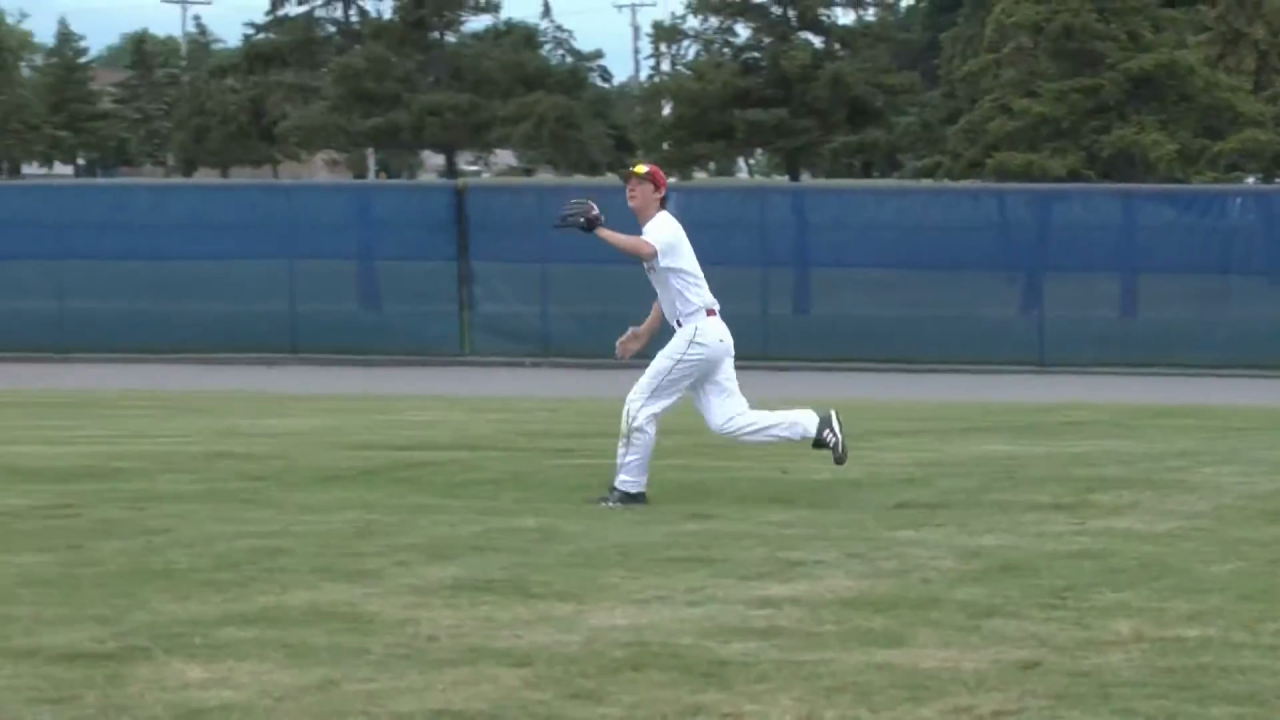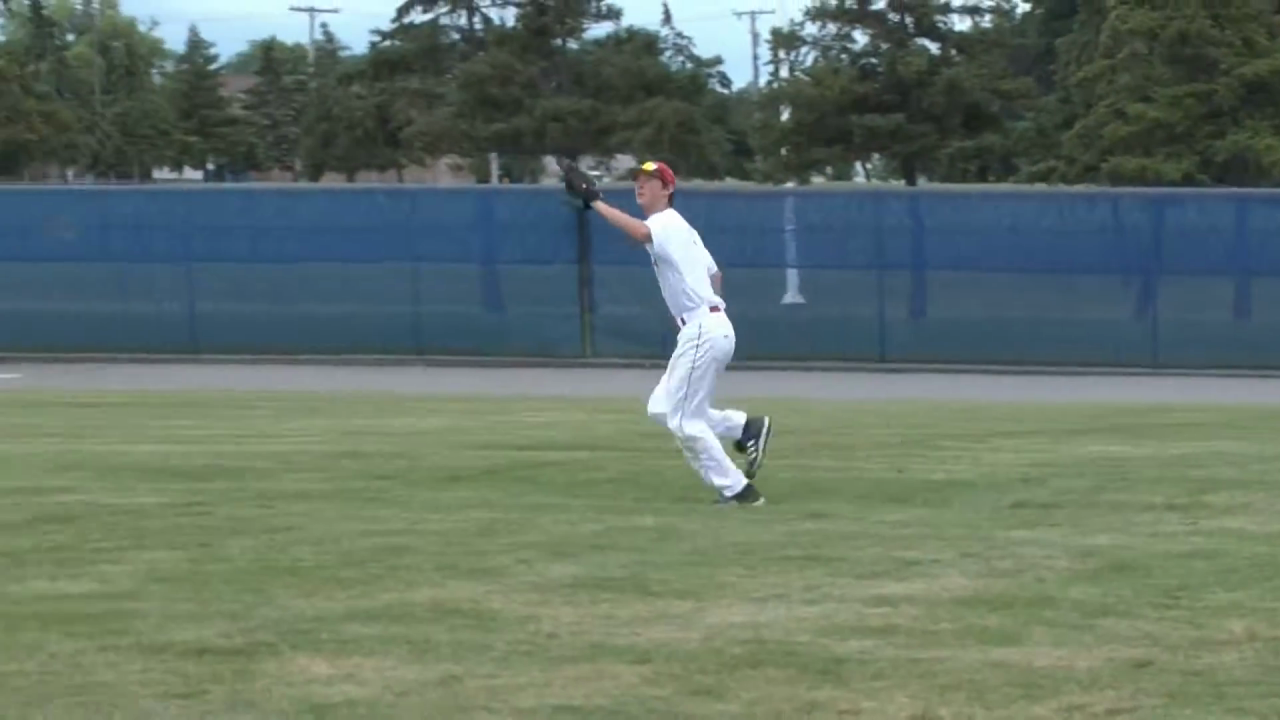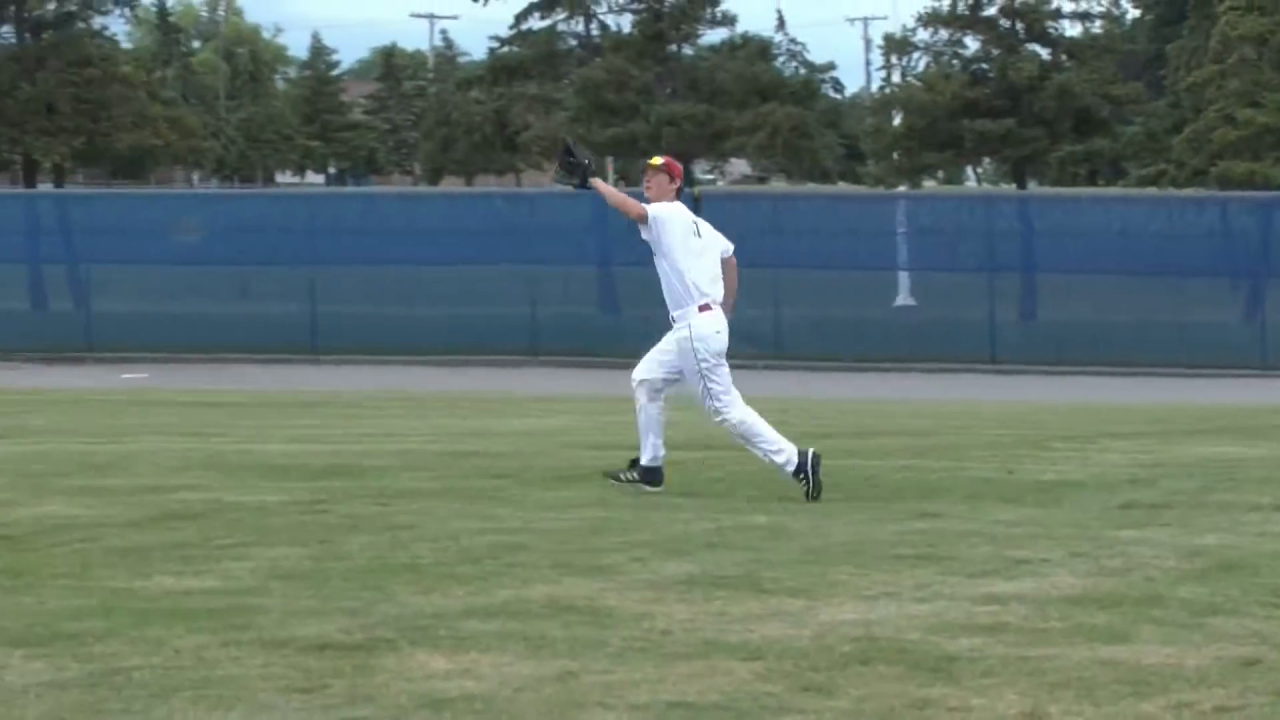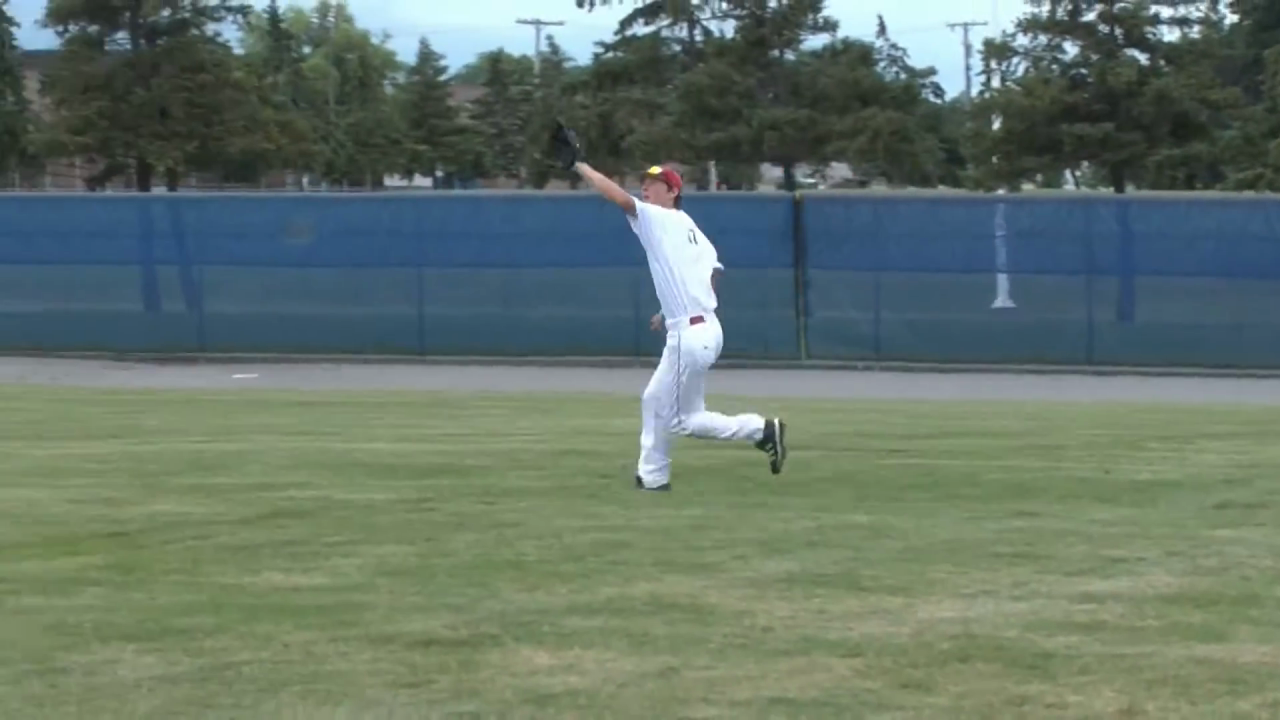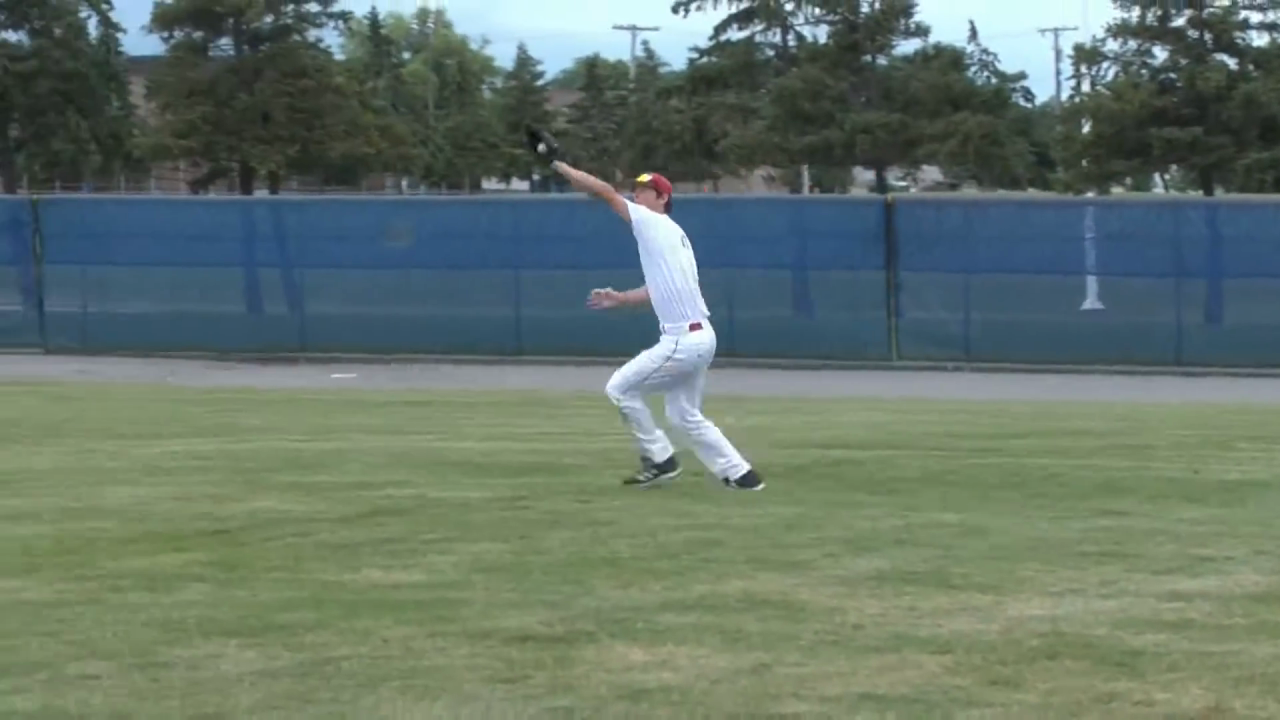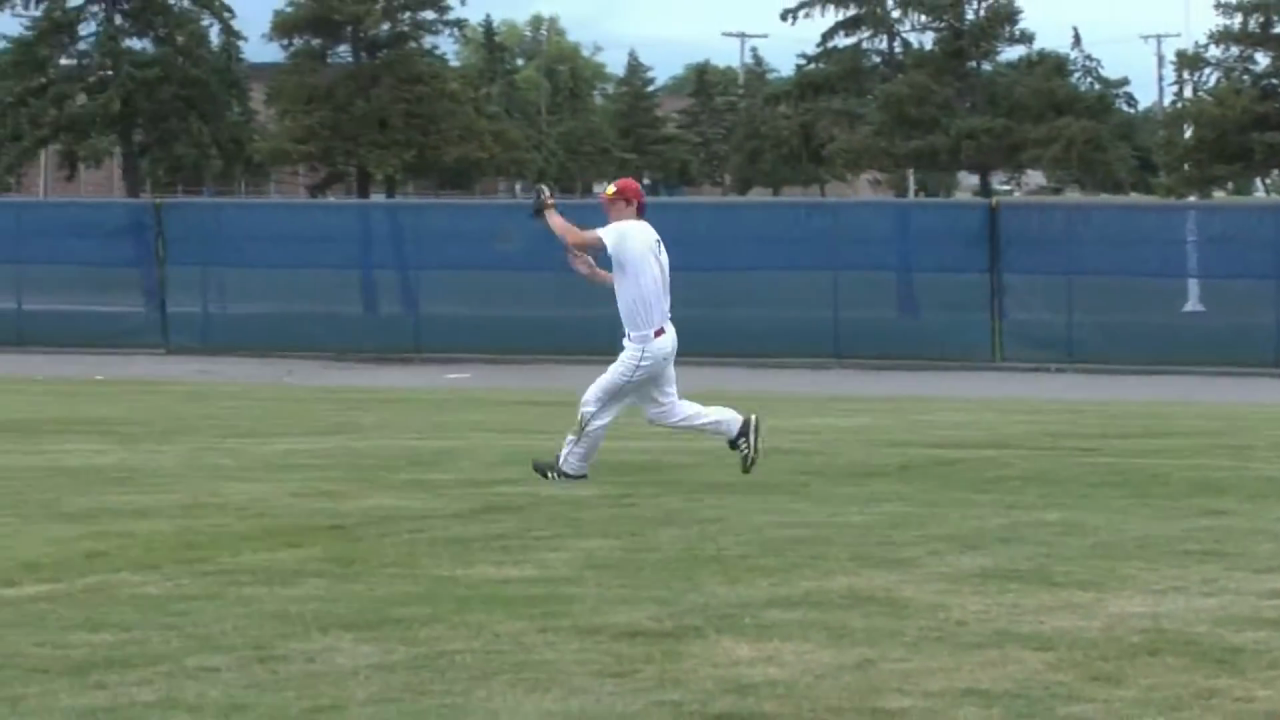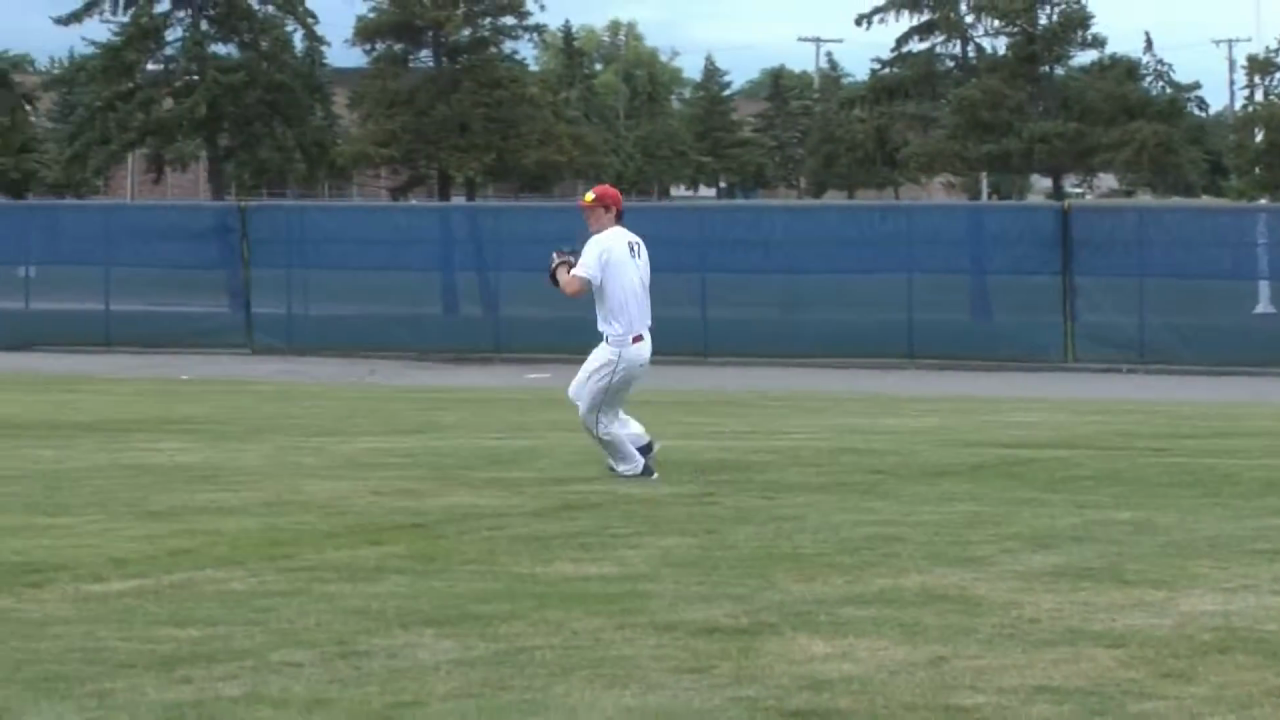
dt=0.1s
person 1, frame 1
left shoulder: (664, 227)
right shoulder: (660, 229)
left elbow: (645, 251)
left wrist: (599, 230)
right wrist: (644, 332)
left hip: (699, 334)
right hip: (707, 333)
left knee: (639, 408)
right knee: (731, 420)
left ankle: (629, 488)
right ankle: (816, 425)
person 1, frame 2
left shoulder: (667, 221)
right shoulder: (674, 226)
left elbow: (641, 232)
right elbow: (715, 276)
left wrist: (595, 201)
left hip: (705, 331)
right hip: (708, 330)
left knee: (686, 421)
right knee: (663, 410)
left ankle: (735, 489)
right ankle: (748, 429)
person 1, frame 3
left shoulder: (670, 215)
right shoulder: (693, 222)
left elbow: (633, 209)
right elbow: (730, 260)
left wrist: (593, 180)
right wrist: (721, 308)
left hip: (698, 328)
right hip: (690, 327)
left knee: (726, 409)
right knee: (646, 379)
left ankle: (798, 462)
right ankle: (650, 467)
person 1, frame 4
left shoulder: (658, 219)
right shoulder: (691, 230)
left elbow: (619, 196)
right elbow: (710, 280)
left wrist: (578, 164)
left hip: (690, 338)
right hip: (701, 331)
left knee: (684, 422)
right knee: (654, 404)
left ankle: (760, 429)
right ankle: (653, 478)
person 1, frame 5
left shoulder: (656, 225)
right shoulder: (672, 233)
left elbow: (605, 192)
left wrist: (557, 162)
right wrist: (618, 298)
left hip: (683, 342)
right hip: (699, 336)
left knee: (620, 390)
right knee: (685, 415)
left ankle: (661, 459)
right ankle: (738, 473)
person 1, frame 6
left shoulder: (626, 232)
right shoulder: (651, 237)
left elbow: (575, 240)
left wrist: (548, 210)
right wrist: (593, 273)
left hip: (644, 347)
right hip: (660, 338)
left knee: (595, 405)
right knee: (664, 410)
left ankle: (572, 467)
right ankle: (737, 427)
person 1, frame 7
left shoulder: (599, 244)
right shoulder: (635, 242)
left elbow: (573, 288)
left wrist: (560, 270)
left hip: (620, 350)
right hip: (635, 343)
left knee: (591, 414)
right knee: (581, 394)
left ankle: (634, 467)
right ankle: (637, 443)
